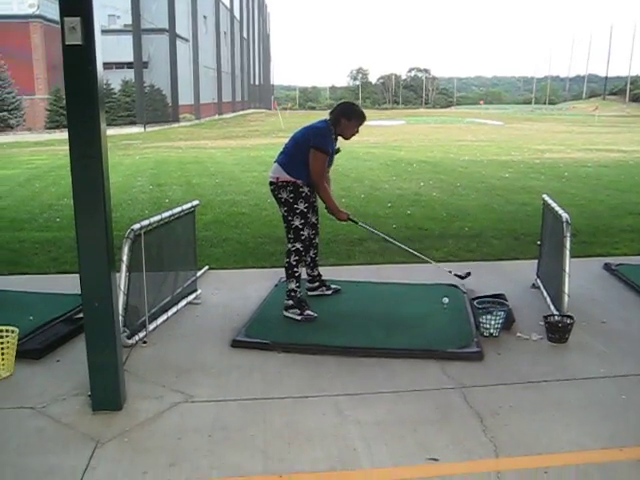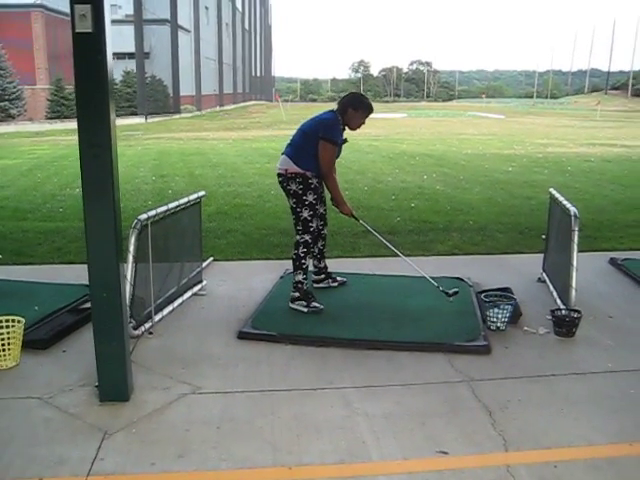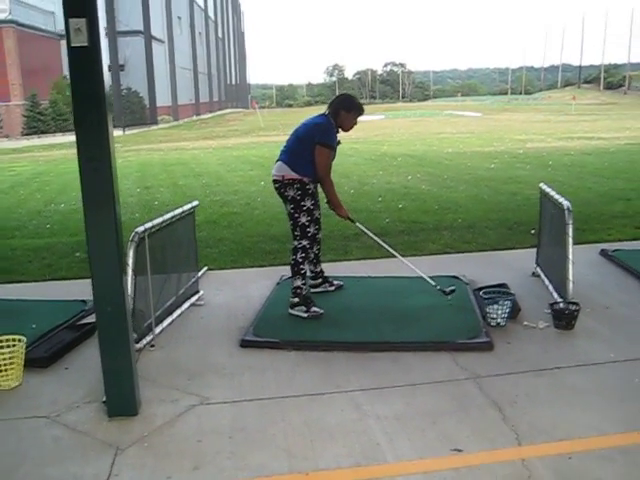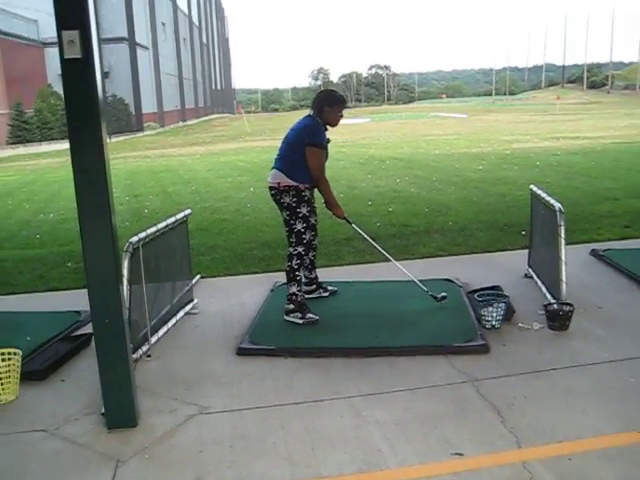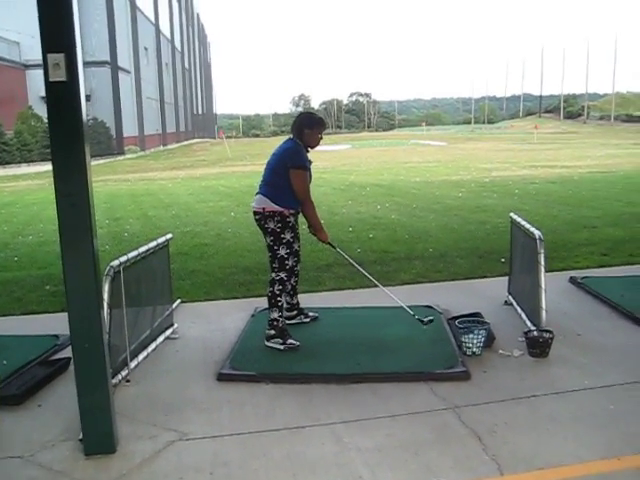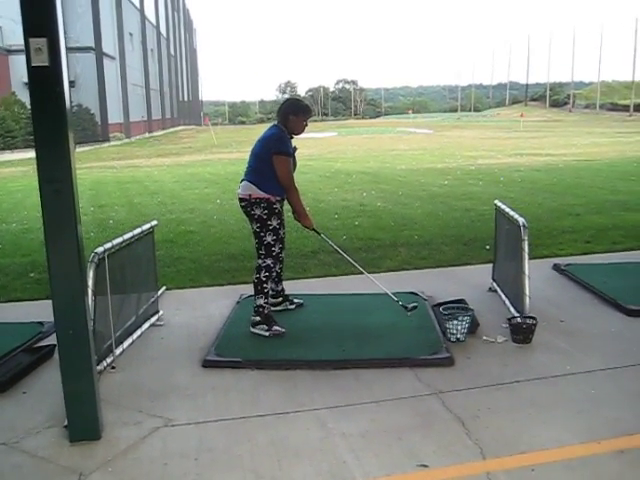
dt=0.7s
person 1, frame 1
left shoulder: (328, 133)
right shoulder: (322, 135)
left elbow: (324, 175)
right elbow: (318, 181)
left wrist: (331, 202)
right wrist: (336, 210)
left hip: (300, 183)
right hip: (286, 183)
left knee: (311, 233)
right knee: (298, 238)
left ankle: (314, 282)
right ankle: (292, 301)
person 1, frame 2
left shoulder: (333, 122)
right shoulder: (331, 126)
left elbow: (328, 167)
right elbow: (327, 171)
left wrist: (335, 197)
right wrist: (341, 202)
left hip: (307, 174)
right hip: (295, 175)
left knee: (319, 224)
right knee: (306, 231)
left ankle: (321, 275)
right ankle: (298, 293)
person 1, frame 3
left shoulder: (323, 124)
right shoulder: (325, 129)
left elbow: (319, 172)
right elbow: (324, 175)
left wrist: (331, 200)
right wrist: (338, 205)
left hip: (300, 180)
right hip: (292, 181)
left knee: (313, 230)
right knee: (303, 236)
left ankle: (317, 279)
right ankle: (298, 298)
person 1, frame 4
left shoulder: (311, 125)
right shoulder: (314, 130)
left elbow: (312, 172)
right elbow: (318, 175)
left wrist: (328, 200)
right wrist: (334, 205)
left hip: (295, 187)
right hip: (287, 188)
left knee: (309, 236)
right knee: (299, 242)
left ankle: (311, 284)
right ankle: (293, 305)
person 1, frame 5
left shoulder: (292, 148)
right shoulder: (296, 153)
left elbow: (297, 196)
right elbow: (304, 198)
left wrist: (311, 223)
right wrist: (319, 228)
left hip: (281, 212)
right hip: (273, 214)
left knee: (292, 262)
right knee: (281, 268)
left ankle: (292, 310)
right ankle: (274, 330)
person 1, frame 6
left shoulder: (278, 135)
right shoulder: (279, 140)
left elbow: (282, 182)
right elbow: (288, 184)
left wrist: (296, 210)
right wrist: (303, 214)
left hip: (266, 199)
right hip: (259, 200)
left knee: (276, 249)
right knee: (268, 254)
left ankle: (277, 297)
right ankle: (260, 317)
